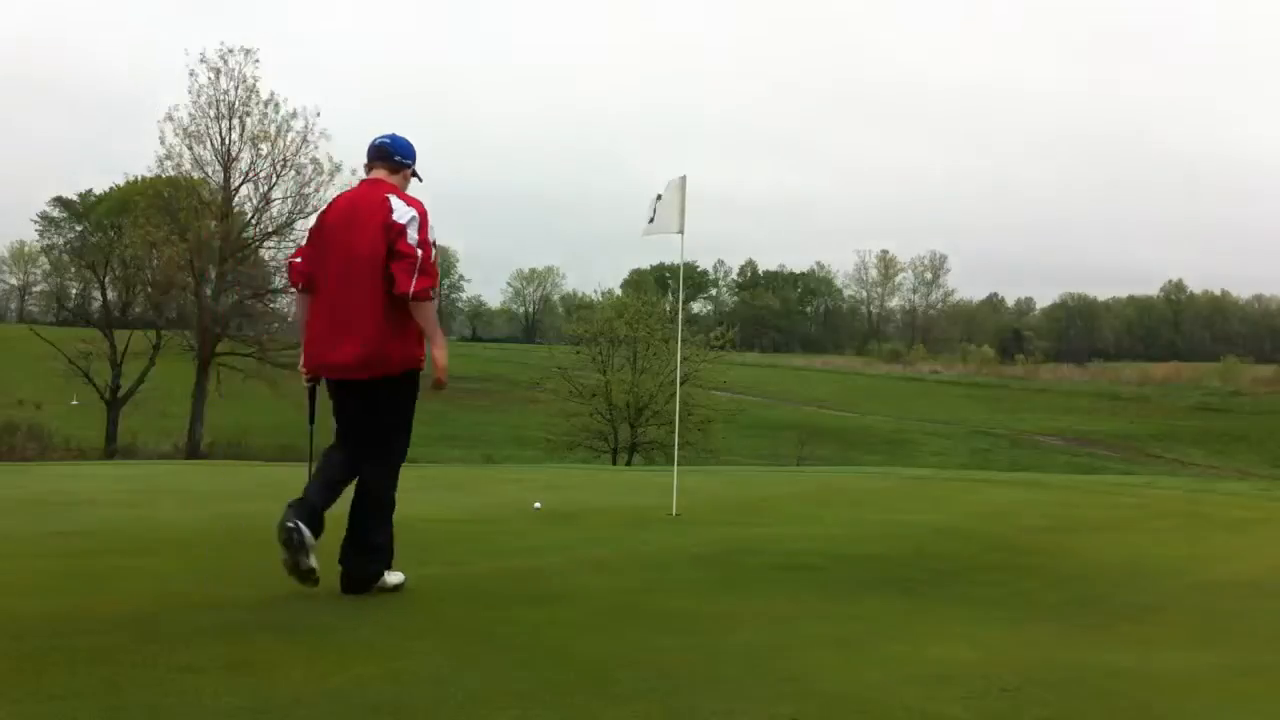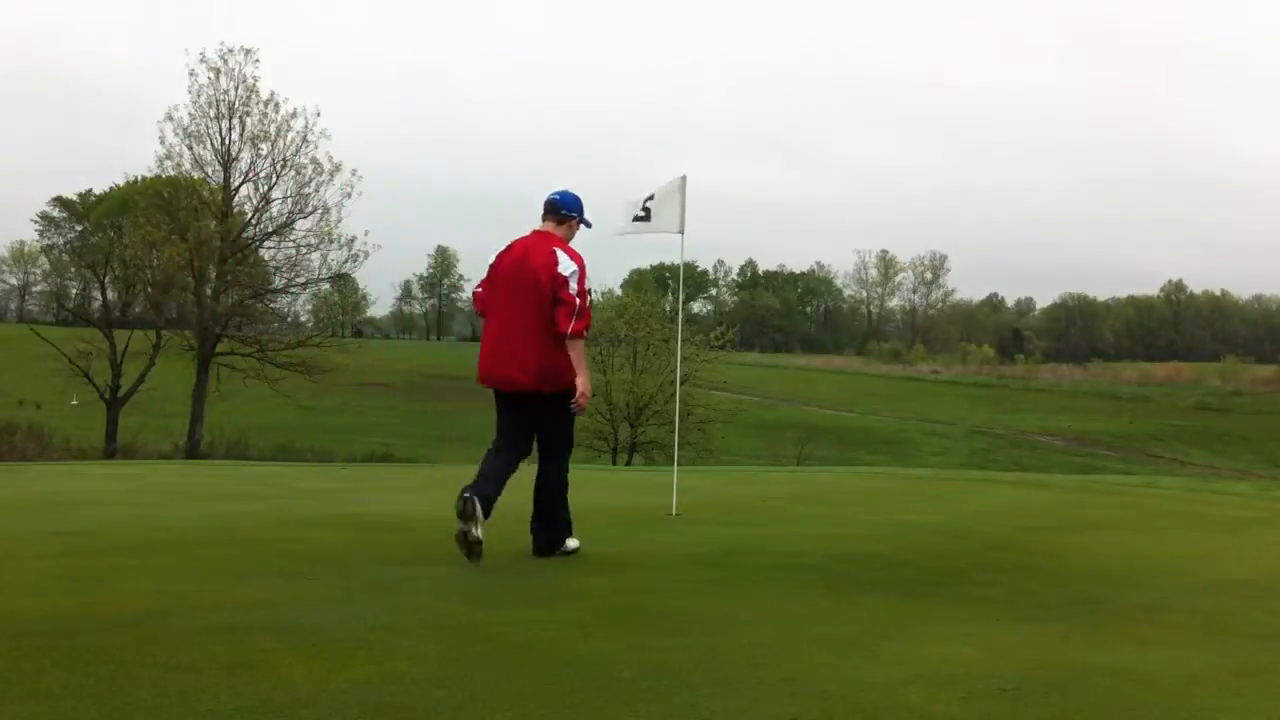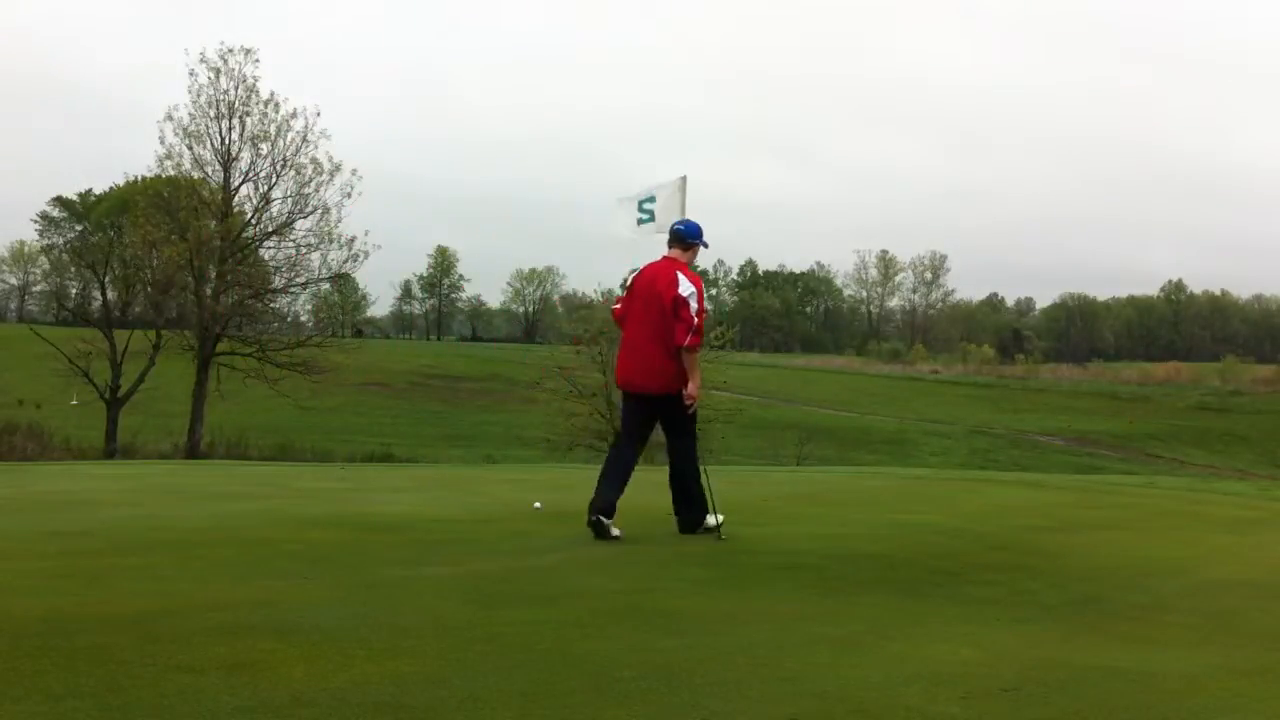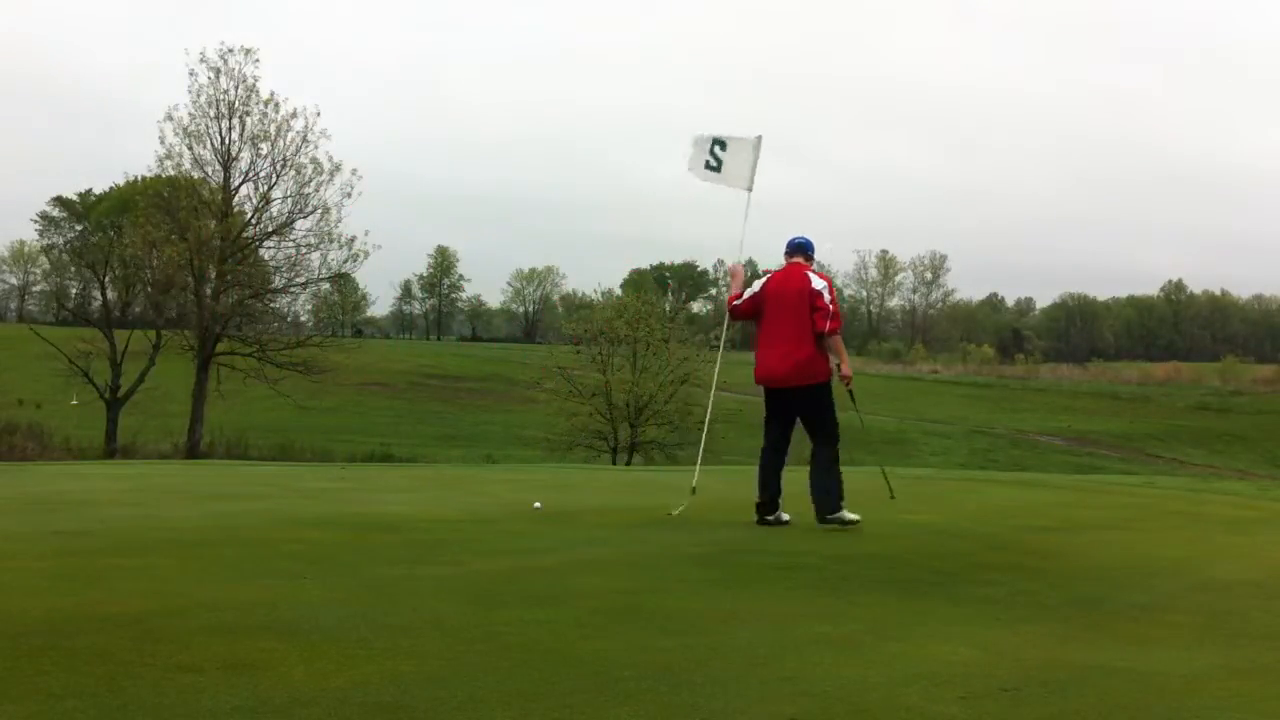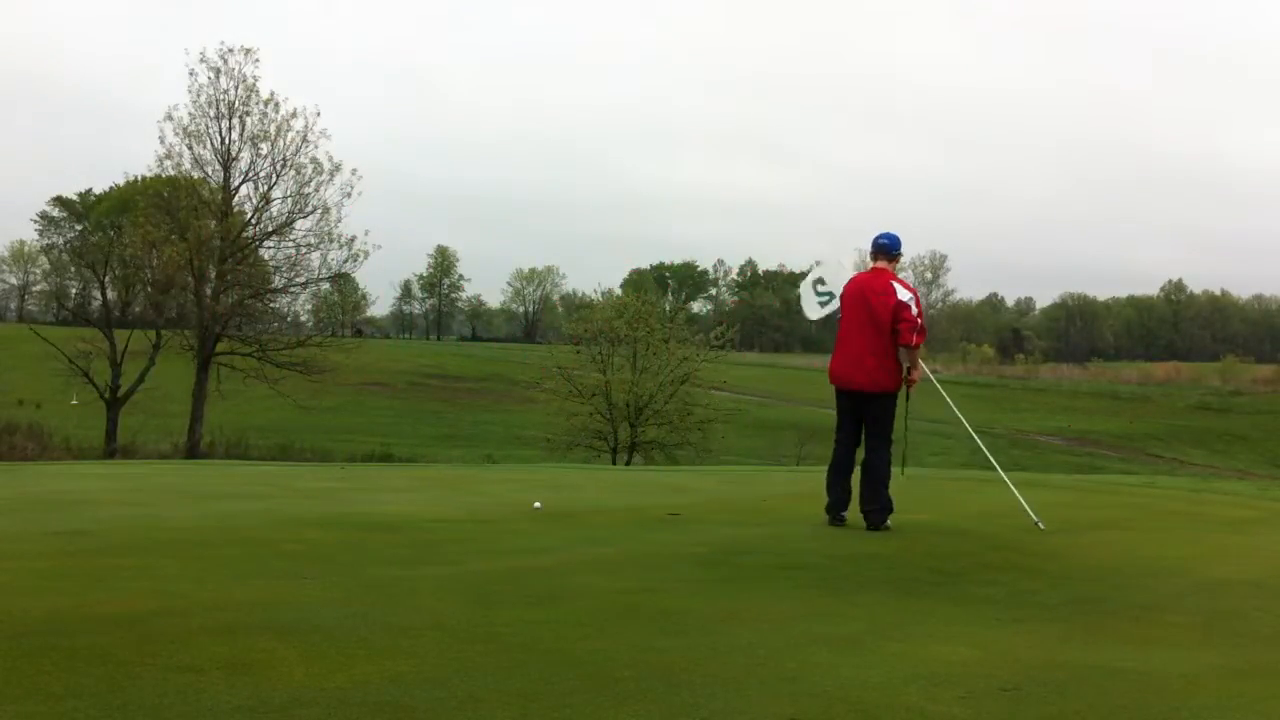
dt=1s
person 1, frame 1
left shoulder: (331, 209)
right shoulder: (404, 210)
left elbow: (303, 282)
right elbow: (415, 284)
left wrist: (308, 349)
right wrist: (436, 345)
left hip: (333, 352)
right hip: (387, 354)
left knee: (349, 446)
right knee: (383, 456)
left ankle: (304, 516)
right ankle: (365, 568)
person 1, frame 2
left shoulder: (507, 253)
right shoulder: (566, 259)
left elbow: (483, 307)
right elbow: (572, 322)
right wrist: (581, 376)
left hip: (503, 367)
right hip: (549, 371)
left knee: (509, 444)
right knee: (555, 452)
left ankle: (476, 498)
right ankle: (551, 538)
person 1, frame 3
left shoulder: (639, 275)
right shoulder: (688, 281)
left elbow: (620, 316)
right elbow: (688, 336)
right wrist: (693, 380)
left hip: (633, 375)
right hip: (671, 378)
left knee: (627, 442)
right knee: (682, 445)
left ankle: (602, 507)
right ankle: (693, 516)
person 1, frame 4
left shoulder: (766, 282)
right shoulder: (817, 282)
left elbow: (736, 309)
right elbow: (828, 326)
left wrist: (736, 280)
right wrist: (843, 361)
left hip: (773, 374)
right hip: (809, 373)
left knee: (775, 441)
right knee: (825, 438)
left ankle: (768, 510)
right ankle: (829, 506)
person 1, frame 5
left shoulder: (851, 285)
right shoulder: (903, 291)
right elbow: (910, 337)
right wrist: (913, 368)
left hip: (845, 375)
right hip: (881, 379)
left knee: (845, 443)
right knee: (877, 447)
left ankle: (837, 508)
right ankle: (875, 515)
